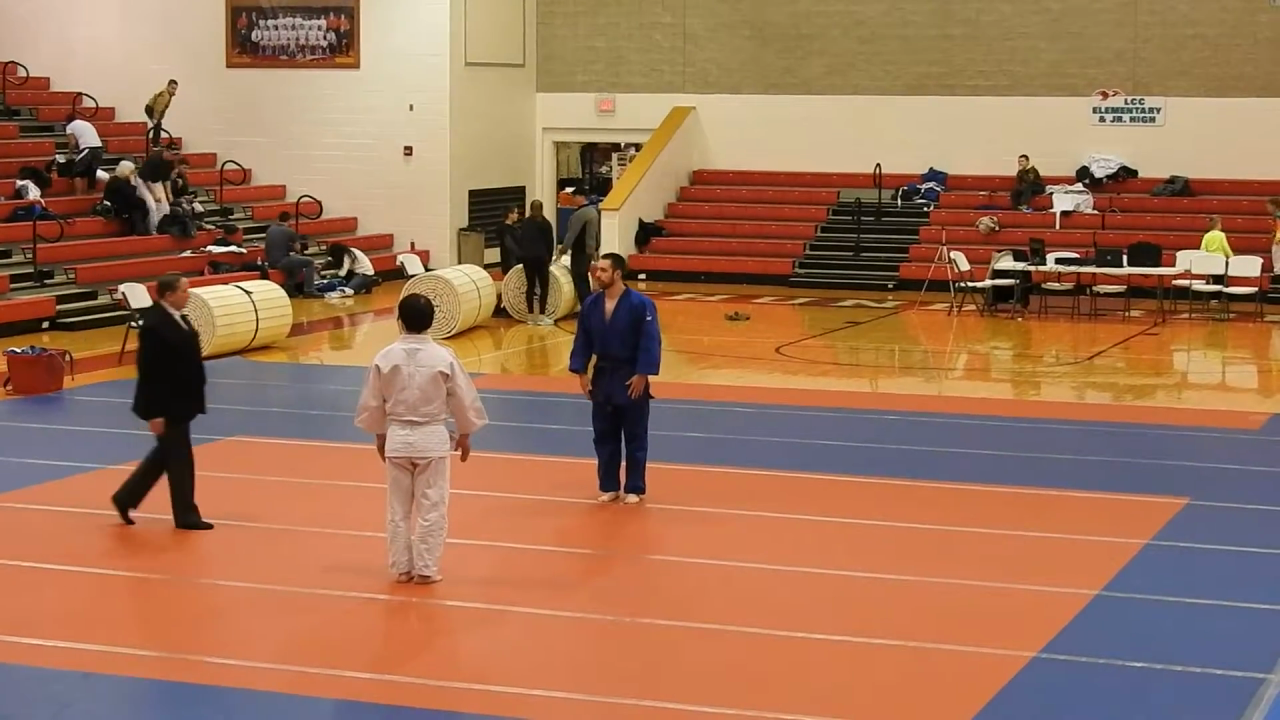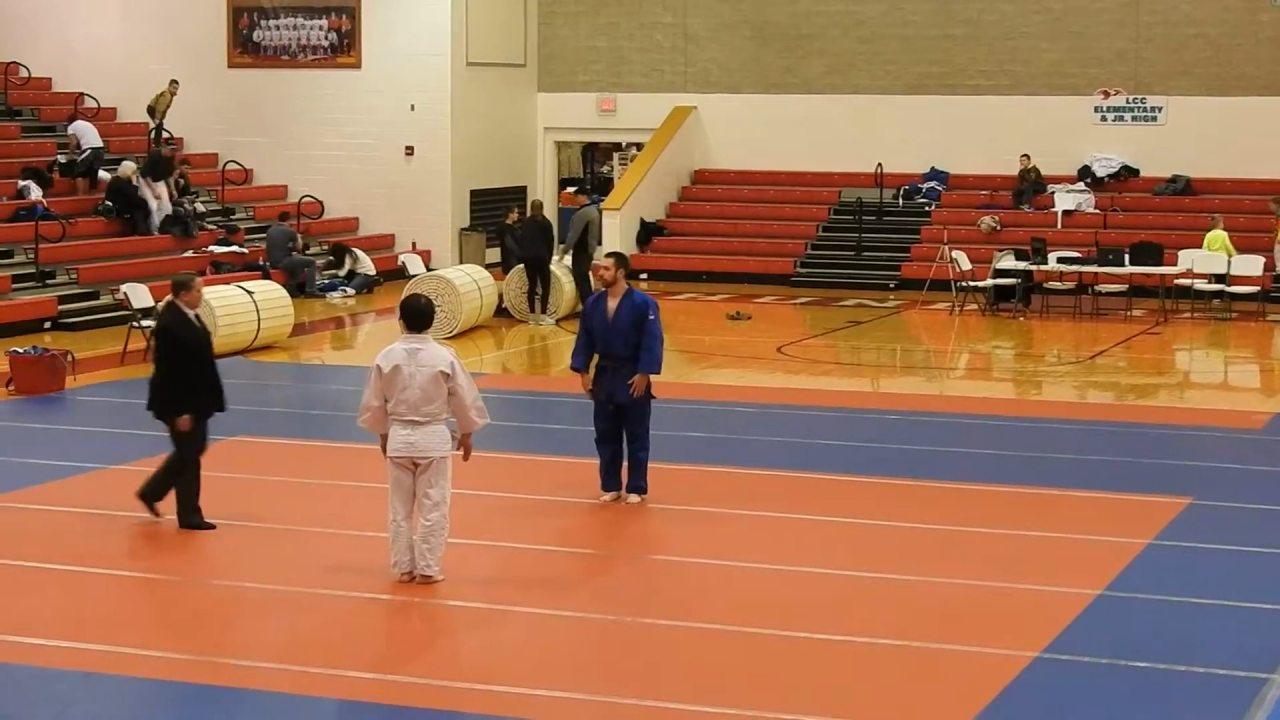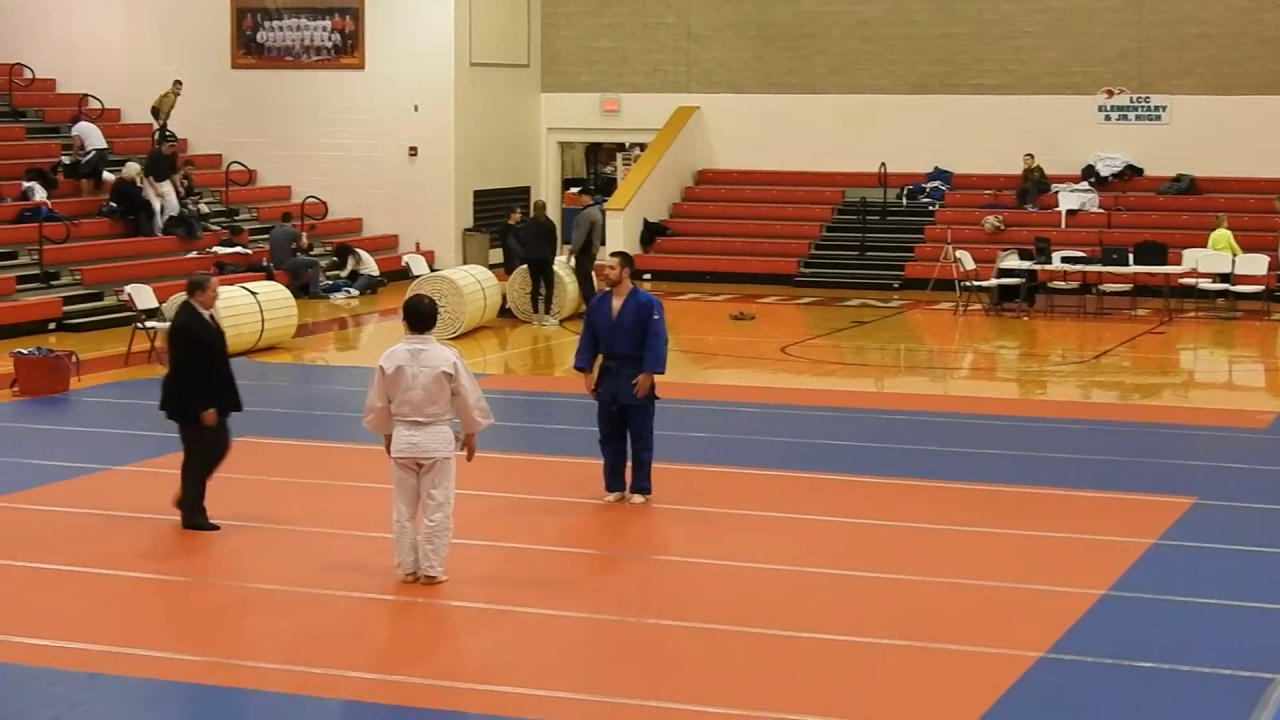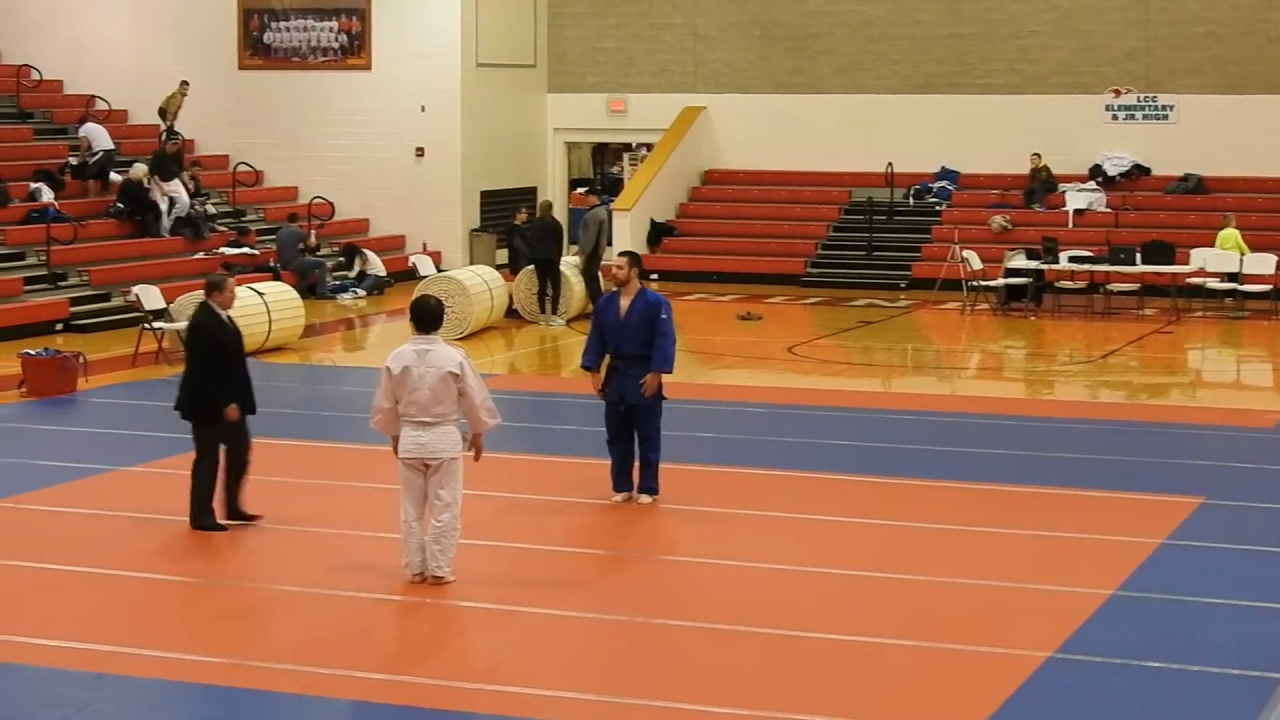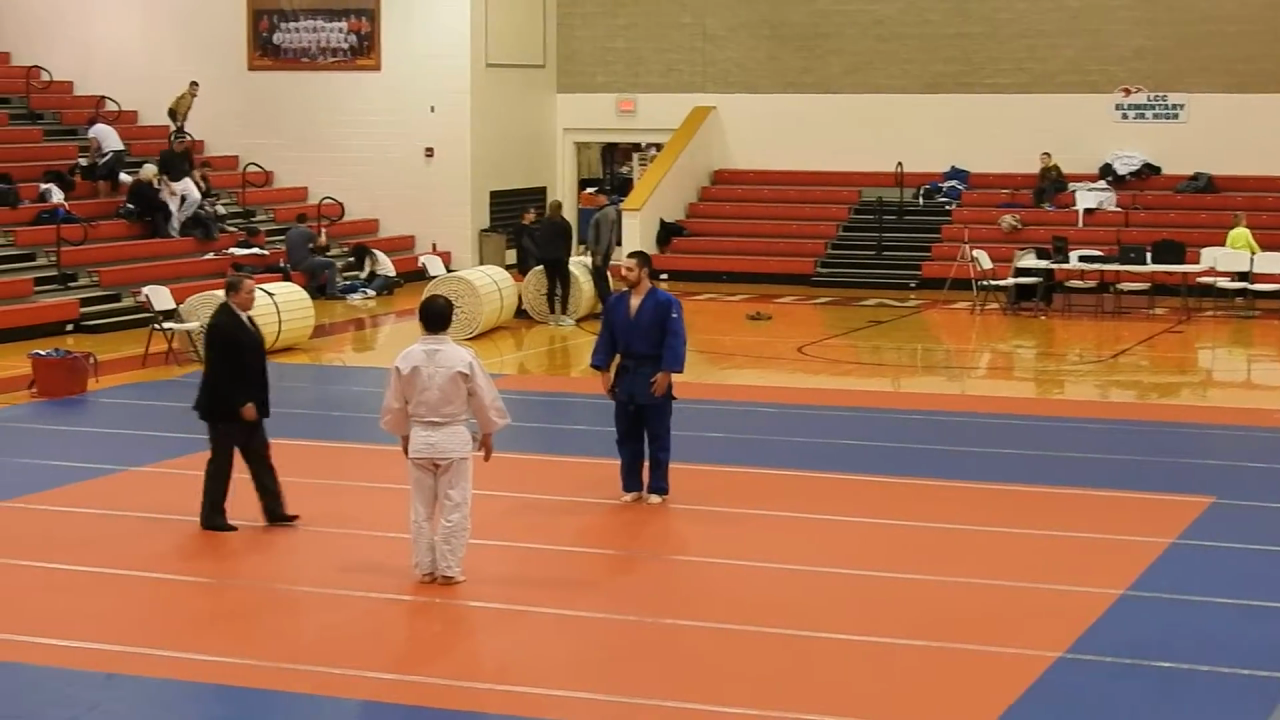
dt=0.1s
person 1, frame 1
left shoulder: (385, 357)
right shoulder: (444, 357)
left elbow: (372, 402)
right elbow: (463, 399)
left wrist: (380, 435)
right wrist: (465, 434)
left hip: (397, 438)
right hip: (432, 439)
left knee: (398, 509)
right knee: (431, 508)
left ankle: (402, 567)
right ankle: (425, 569)
person 1, frame 2
left shoulder: (386, 357)
right shoulder: (444, 357)
left elbow: (374, 402)
right elbow: (464, 398)
left wrist: (383, 434)
right wrist: (466, 433)
left hip: (399, 438)
right hip: (434, 439)
left knee: (399, 508)
right knee: (433, 508)
left ankle: (404, 567)
right ankle: (427, 569)
person 1, frame 3
left shoulder: (389, 358)
right shoulder: (447, 357)
left elbow: (378, 403)
right elbow: (468, 398)
left wrist: (387, 434)
right wrist: (470, 433)
left hip: (402, 438)
right hip: (437, 439)
left knee: (404, 509)
right knee: (437, 508)
left ankle: (407, 567)
right ankle: (431, 569)
person 1, frame 4
left shoulder: (396, 358)
right shoulder: (454, 357)
left elbow: (385, 404)
right elbow: (474, 398)
left wrist: (394, 435)
right wrist: (477, 433)
left hip: (410, 439)
right hip: (444, 439)
left knee: (411, 509)
right knee: (444, 509)
left ankle: (415, 568)
right ankle: (438, 569)
person 1, frame 5
left shoulder: (405, 359)
right shoulder: (463, 357)
left elbow: (395, 404)
right elbow: (484, 398)
left wrist: (404, 435)
right wrist: (487, 432)
left hip: (419, 439)
right hip: (454, 439)
left knee: (421, 509)
right knee: (454, 508)
left ankle: (425, 568)
right ankle: (448, 569)
person 2, frame 1
left shoulder: (175, 316)
right shoulder: (155, 325)
right elbow: (148, 373)
left wrist: (196, 395)
right wrist: (155, 413)
left hip: (179, 401)
right hip: (166, 405)
left knee: (167, 453)
right knee: (181, 457)
left ankle: (126, 498)
right ankle: (186, 515)
person 2, frame 2
left shoulder: (187, 315)
right shoulder: (169, 324)
right elbow: (166, 371)
left wrist: (209, 394)
right wrist: (179, 410)
left hip: (194, 399)
right hip: (181, 403)
left knee: (192, 450)
right knee: (190, 455)
left ankle: (151, 491)
right ankle: (189, 515)
person 2, frame 3
left shoulder: (202, 315)
right shoulder: (185, 324)
right elbow: (183, 372)
left wrist: (212, 401)
right wrist: (202, 406)
left hip: (210, 399)
right hip: (192, 404)
left knee: (219, 447)
right knee: (197, 457)
left ankle: (187, 498)
right ankle: (193, 515)
person 2, frame 4
left shoulder: (219, 316)
right shoulder: (203, 324)
right elbow: (202, 370)
right wrist: (224, 402)
left hip: (227, 399)
right hip: (208, 404)
left knee: (241, 448)
right knee: (207, 457)
left ankle: (232, 506)
right ankle: (201, 516)
person 2, frame 5
left shoulder: (242, 318)
right shoulder: (221, 324)
right elbow: (218, 371)
right wrist: (240, 402)
left hip: (248, 403)
right hip: (226, 406)
left knee: (259, 454)
right knee: (222, 458)
left ankle: (274, 509)
right ankle: (212, 516)
person 3, frame 1
left shoulder: (640, 304)
right shoulder: (591, 305)
left elbow: (650, 342)
right elbow: (583, 341)
left wrist: (642, 374)
right wrist: (582, 373)
left hip: (631, 378)
right hip: (602, 377)
left knee: (635, 437)
right knee: (604, 436)
left ankle: (634, 489)
right ankle: (609, 486)
person 3, frame 2
left shoulder: (643, 303)
right shoulder: (593, 304)
left elbow: (653, 341)
right elbow: (585, 340)
left wrist: (644, 374)
right wrist: (583, 372)
left hip: (632, 378)
right hip: (604, 376)
left knee: (636, 437)
right knee: (606, 436)
left ankle: (635, 489)
right ankle: (611, 486)
person 3, frame 3
left shoulder: (647, 303)
right shoulder: (598, 303)
left elbow: (657, 341)
right elbow: (589, 340)
left wrist: (648, 373)
right wrist: (587, 371)
left hip: (636, 377)
right hip: (608, 376)
left knee: (640, 437)
right knee: (610, 436)
left ankle: (639, 489)
right ankle: (615, 487)
person 3, frame 4
left shoulder: (655, 303)
right shoulder: (606, 303)
left elbow: (665, 340)
right elbow: (596, 339)
left wrist: (656, 373)
right wrist: (594, 371)
left hip: (644, 377)
right hip: (615, 376)
left knee: (647, 437)
right knee: (617, 436)
left ankle: (647, 489)
right ankle: (622, 487)
person 3, frame 5
left shoulder: (666, 302)
right shoulder: (616, 302)
left elbow: (675, 340)
right elbow: (607, 338)
left wrist: (666, 372)
right wrist: (604, 370)
left hip: (654, 377)
right hip: (625, 376)
left knee: (658, 437)
right knee: (627, 436)
left ankle: (657, 489)
right ankle: (632, 487)
